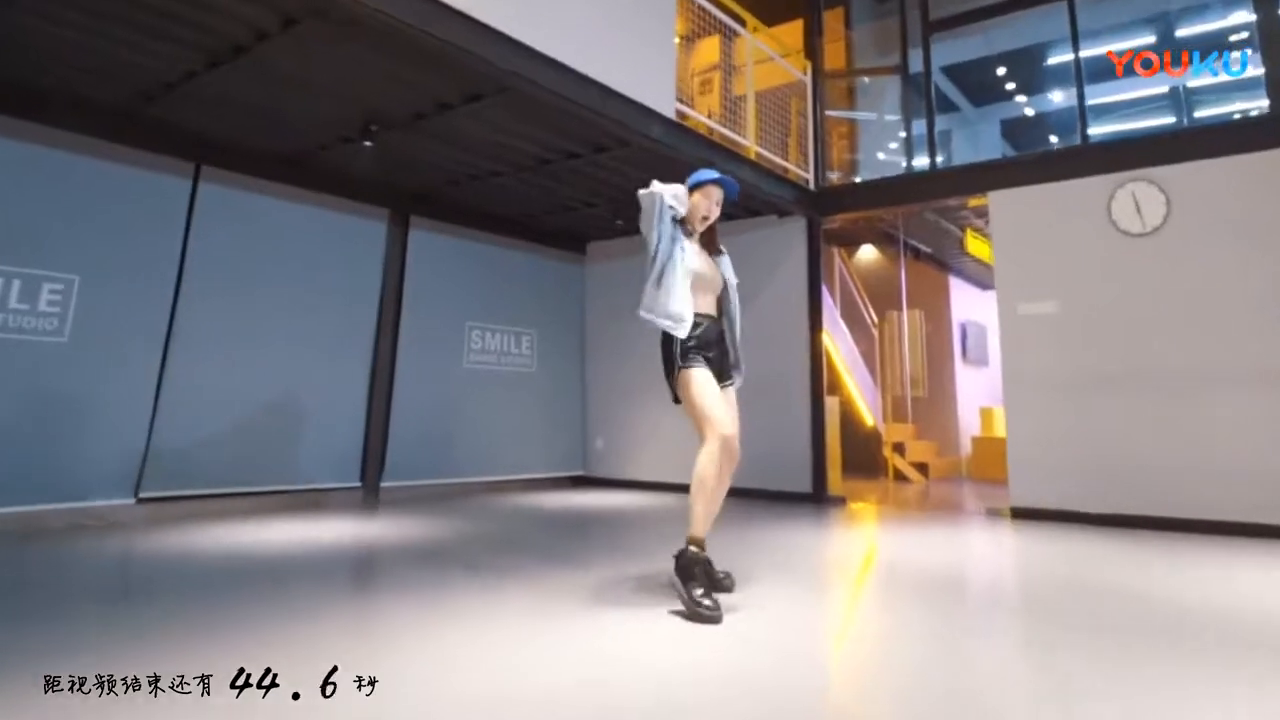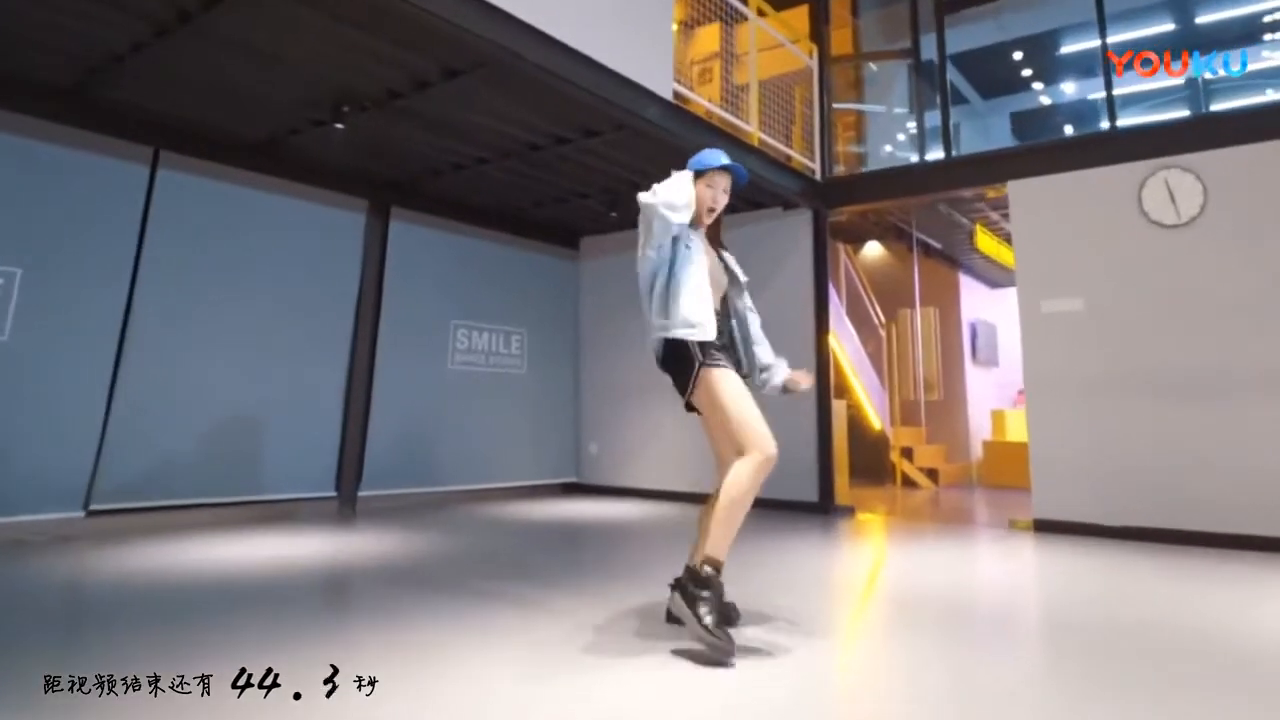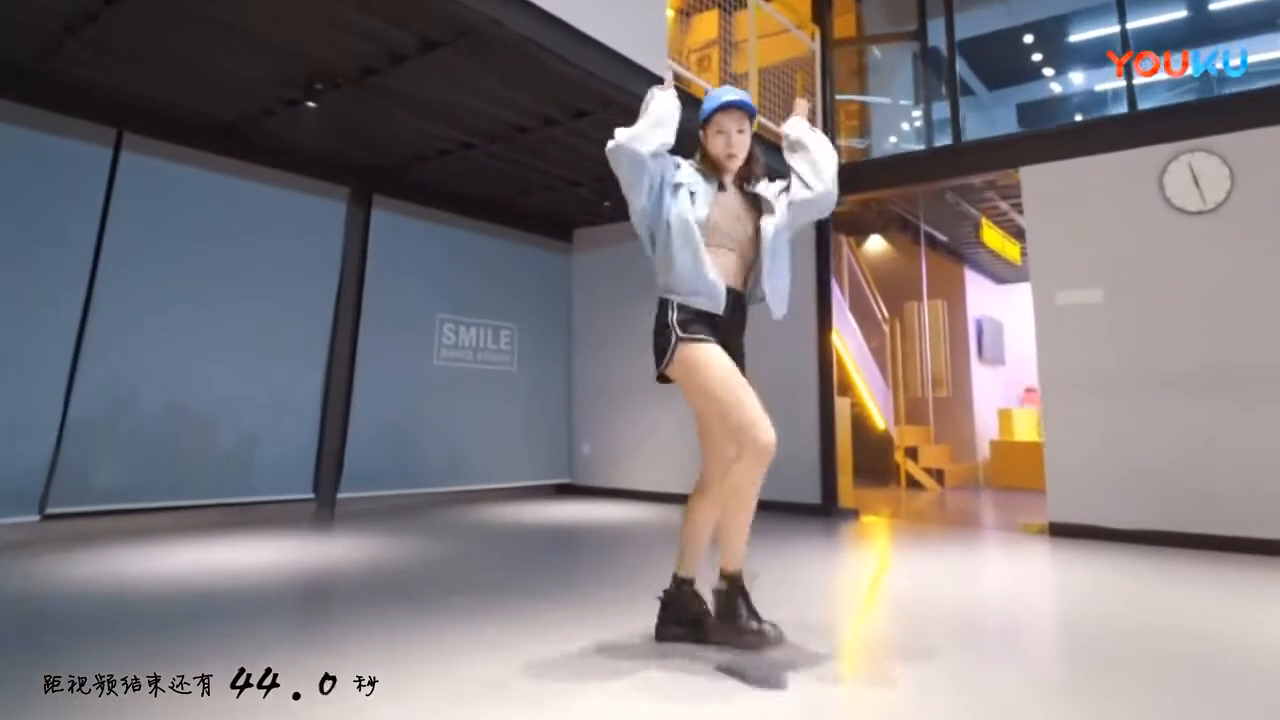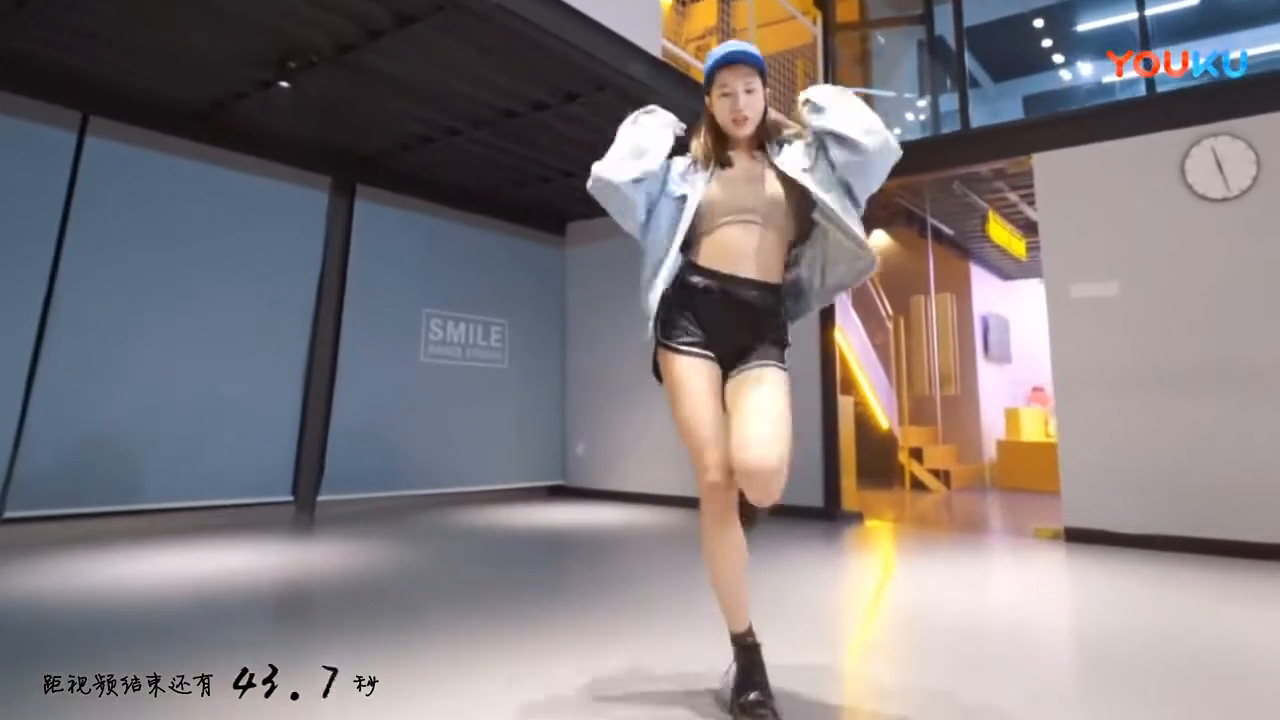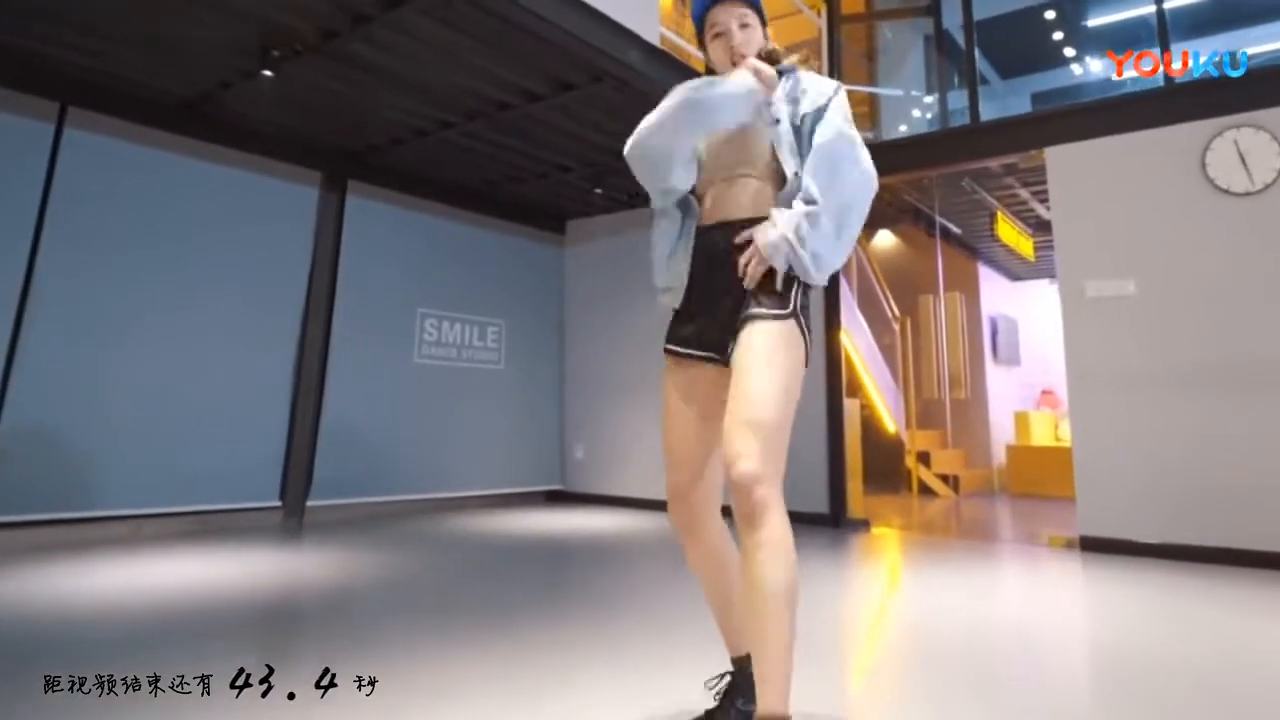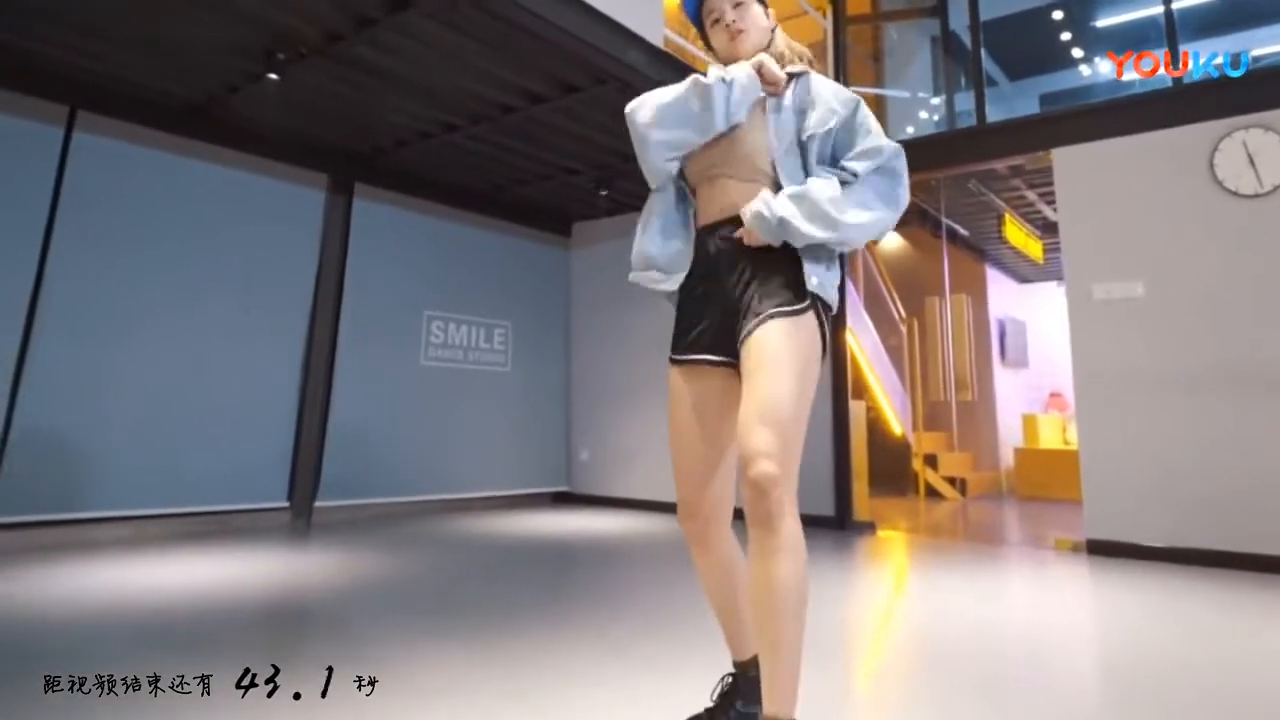
dt=0.3s
person 1, frame 1
left shoulder: (717, 255)
right shoulder: (670, 239)
left wrist: (732, 364)
left hip: (717, 349)
right hip: (687, 345)
left knee: (728, 453)
right knee: (722, 435)
right ankle: (691, 563)
person 1, frame 2
left shoulder: (719, 253)
right shoulder: (673, 235)
left elbow: (741, 318)
right elbow: (658, 207)
left wrist: (778, 370)
right wrist: (684, 183)
left hip: (720, 350)
right hip: (692, 348)
left knee: (737, 473)
right knee: (761, 451)
left ankle: (695, 583)
right ankle: (701, 584)
person 1, frame 3
left shoulder: (760, 198)
right shoulder: (683, 184)
left elbow: (818, 194)
right elbow: (627, 149)
left wrist: (797, 135)
right wrist: (663, 107)
left hip: (730, 327)
right hip: (689, 321)
left knee: (721, 469)
right knee: (758, 440)
left ankle: (681, 604)
right ankle: (732, 598)
person 1, frame 4
left shoulder: (800, 161)
right shoulder: (687, 170)
left elbow: (876, 151)
right elbow: (611, 182)
left wrist: (819, 104)
right wrist: (652, 126)
left hip: (762, 326)
right hip: (693, 314)
left knee: (763, 475)
right knee: (716, 477)
left ankle: (740, 499)
right ankle: (747, 659)
person 1, frame 5
left shoulder: (806, 94)
right shoulder: (699, 114)
left elbow: (847, 174)
right elbow: (650, 159)
left wrist: (785, 239)
right wrist: (729, 92)
left hip: (769, 283)
right hip: (698, 291)
left knee: (752, 480)
right knee: (688, 501)
person 1, frame 6
left shoulder: (817, 96)
right shoulder: (705, 105)
left elbow: (881, 184)
right elbow: (647, 128)
left wrist: (782, 215)
right wrist: (736, 88)
left hip: (779, 275)
right hip: (701, 289)
left knee: (767, 479)
right knee: (699, 511)
